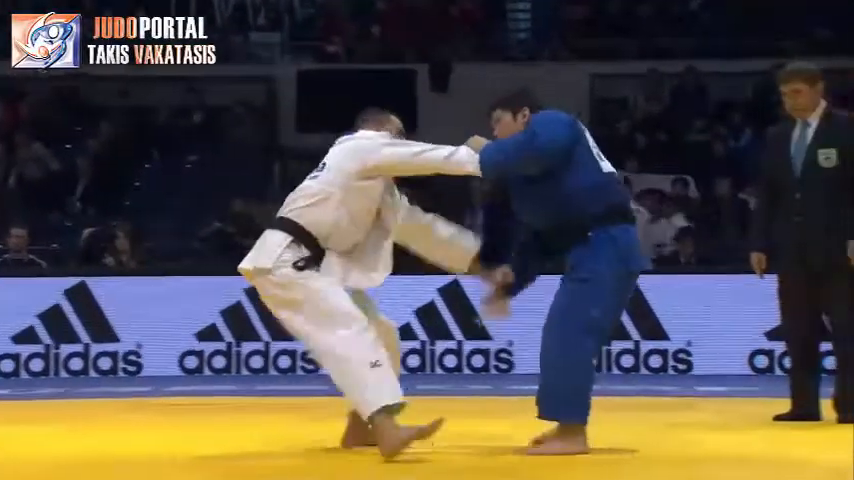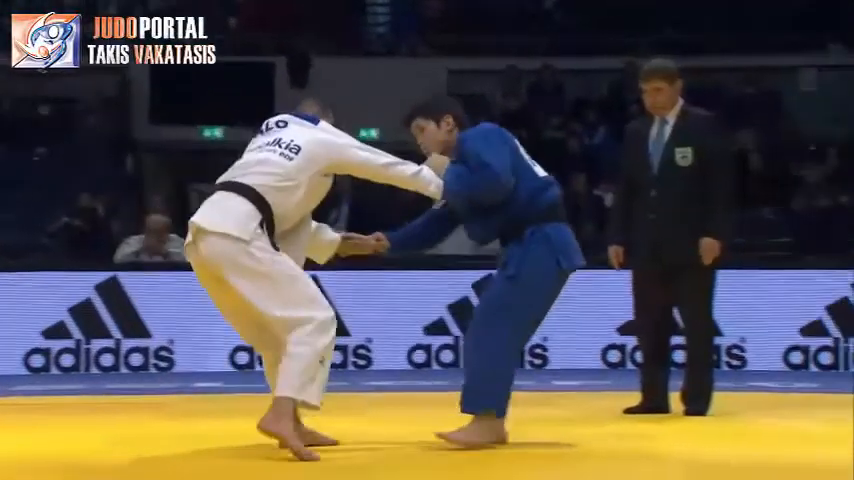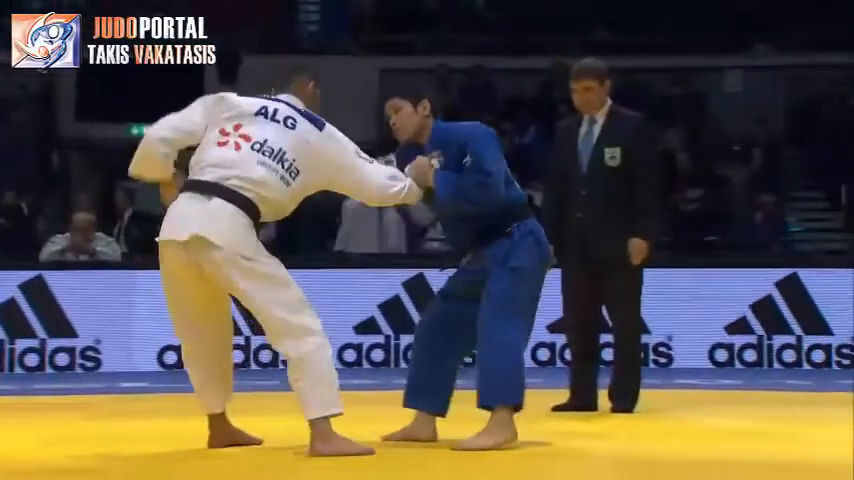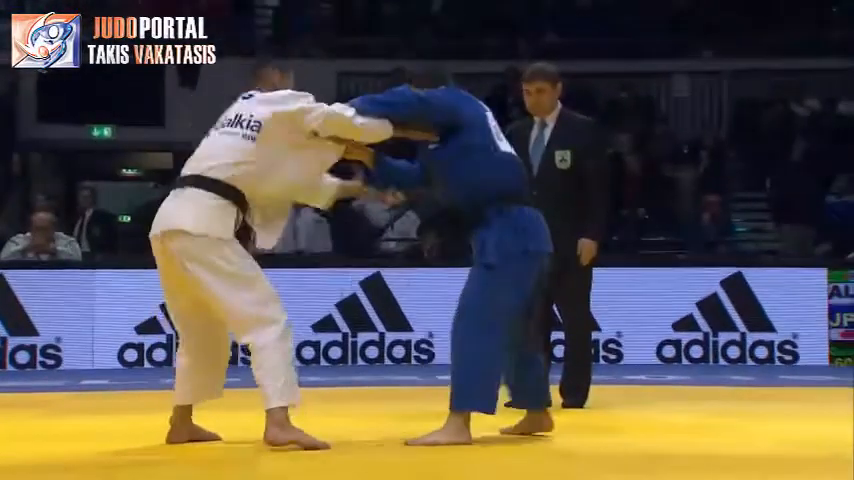
dt=0.5s
person 1, frame 1
left shoulder: (381, 188)
right shoulder: (365, 146)
left elbow: (417, 226)
right elbow: (428, 156)
left wrist: (475, 254)
right wrist: (481, 156)
left hip: (306, 262)
right hip: (282, 261)
left knee: (369, 332)
right knee: (348, 334)
left ankle: (359, 427)
right ankle: (387, 430)
person 1, frame 2
left shoulder: (270, 139)
right shoulder: (321, 137)
left elbow: (291, 221)
right elbow: (386, 166)
left wrist: (338, 242)
right wrist: (441, 183)
left hip: (207, 231)
right hip: (234, 233)
left knee: (273, 332)
right knee: (314, 320)
left ankle: (288, 422)
right ankle: (280, 416)
person 1, frame 3
left shoulder: (230, 104)
right shoulder: (323, 140)
left elbow: (156, 139)
right elbow: (377, 186)
left wrist: (166, 176)
right wrist: (414, 187)
left hip: (177, 223)
right hip: (228, 233)
left knee: (202, 333)
right knee: (299, 328)
left ankle: (219, 427)
right ankle: (323, 435)
person 1, frame 4
left shoulder: (246, 109)
right shoulder: (281, 106)
left elbow: (290, 174)
right elbow: (335, 117)
left wrist: (342, 188)
right wrist: (390, 127)
left hip: (172, 220)
right hip: (201, 225)
left knee: (201, 332)
right knee: (265, 319)
left ankle: (181, 424)
right ankle: (278, 423)
person 2, frame 1
left shoulder: (552, 124)
right shoulder: (533, 180)
left elbow: (535, 153)
right elbow: (535, 239)
left wrist: (488, 152)
right wrist: (509, 277)
left hip: (605, 245)
right hip: (595, 247)
left knee: (566, 333)
right knee: (569, 334)
left ankle: (571, 434)
right ankle: (569, 428)
person 2, frame 2
left shoulder: (480, 137)
right shoulder: (463, 169)
left elbow: (493, 183)
right elbow: (437, 222)
left wrist: (448, 174)
right wrist: (389, 242)
left hip: (541, 244)
right hip: (532, 246)
left knee: (492, 328)
right knee: (499, 330)
left ankle: (484, 423)
right ankle: (492, 424)
person 2, frame 3
left shoulder: (471, 137)
right shoulder: (416, 152)
left elbow: (487, 192)
left wrist: (435, 181)
left hip: (516, 244)
right hip: (481, 252)
left knee: (498, 328)
right knee: (437, 330)
left ankle: (501, 425)
right ankle: (423, 422)
person 2, frame 4
left shoulder: (458, 105)
right shoulder: (442, 145)
left elbow: (406, 104)
right elbow: (411, 176)
left wrist: (356, 108)
right wrist: (372, 160)
left hip: (508, 229)
right hip: (499, 232)
left knee: (475, 324)
right knee: (509, 328)
left ankle: (458, 425)
right ankle: (537, 414)
person 3, frame 1
right shoulder: (777, 137)
right elbow: (767, 194)
right wrist: (760, 243)
right hip: (792, 248)
right knee: (797, 330)
right ankle: (804, 404)
person 3, frame 2
left shoulder: (704, 126)
right shoulder: (635, 132)
left elbow: (720, 185)
right elbow: (625, 188)
left wrist: (714, 233)
right wrist: (618, 237)
left hip: (691, 242)
right hip: (646, 243)
left knee: (697, 323)
right knee: (650, 324)
left ankle: (696, 399)
right ankle: (654, 397)
person 3, frame 3
left shoulder: (633, 127)
right shoulder: (565, 131)
left elbow: (647, 185)
right elbow: (555, 187)
left wrist: (642, 233)
right wrist: (548, 234)
left hip: (618, 241)
right hip: (575, 242)
left knee: (625, 321)
right knee: (579, 322)
left ankle: (623, 396)
right ankle: (582, 395)
person 3, frame 4
left shoulder: (583, 130)
right shoulder: (516, 132)
left elbow: (597, 187)
left wrist: (591, 234)
left hip: (569, 242)
left knee: (575, 320)
left ankle: (574, 391)
